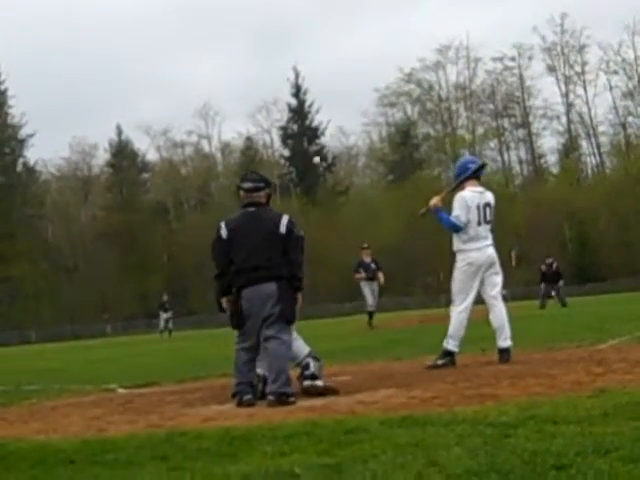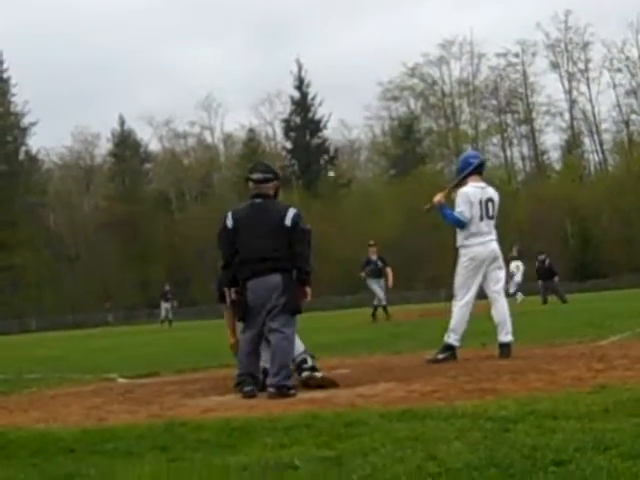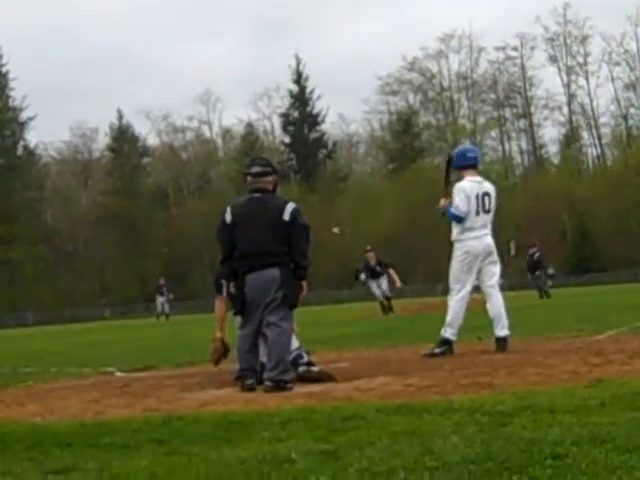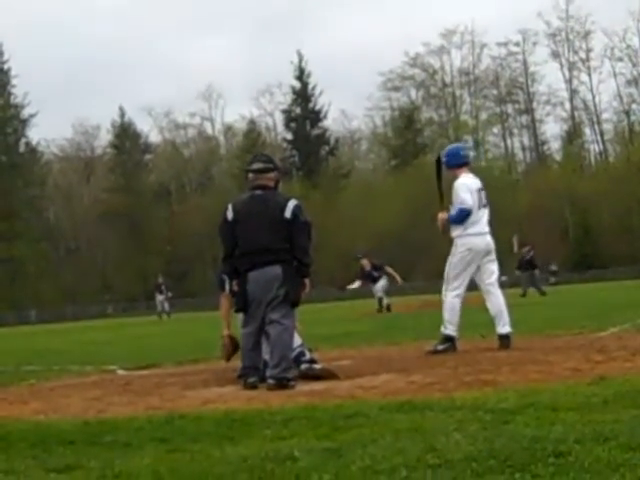
dt=0.3s
person 1, frame 1
left shoulder: (227, 226)
right shoulder: (282, 221)
left elbow: (221, 263)
right elbow: (294, 258)
left wrist: (224, 293)
right wrist: (296, 287)
left hip: (245, 291)
right hip: (275, 288)
left knee: (245, 343)
right knee: (277, 339)
left ankle: (244, 392)
right ankle: (278, 391)
person 1, frame 2
left shoulder: (234, 216)
right shoulder: (288, 214)
left elbow: (227, 254)
right elbow: (301, 251)
left wrist: (231, 284)
right wrist: (304, 281)
left hip: (250, 282)
right hip: (280, 281)
left knee: (249, 333)
right knee: (281, 331)
left ankle: (247, 383)
right ankle: (279, 383)
person 1, frame 3
left shoulder: (233, 211)
right shoulder: (287, 208)
left elbow: (226, 248)
right elbow: (299, 246)
left wrist: (231, 278)
right wrist: (301, 276)
left hip: (247, 277)
right hip: (278, 274)
left knee: (248, 327)
right knee: (278, 325)
left ankle: (247, 376)
right ankle: (276, 377)
person 1, frame 4
left shoulder: (234, 208)
right shoulder: (288, 205)
left elbow: (228, 246)
right elbow: (301, 243)
left wrist: (233, 275)
right wrist: (304, 273)
left hip: (249, 274)
right hip: (280, 272)
left knee: (250, 325)
right knee: (280, 322)
left ankle: (250, 375)
right ankle: (279, 375)
person 2, frame 1
left shoulder: (463, 196)
right shoulder: (489, 196)
left elbow: (455, 226)
left wrist: (437, 209)
left hip: (469, 256)
right hip: (488, 253)
left knee: (460, 305)
right knee: (495, 300)
left ankle: (449, 352)
right ankle: (504, 348)
person 2, frame 2
left shoulder: (465, 192)
right shoulder: (493, 192)
left elbow: (460, 222)
left wrist: (441, 206)
left hip: (472, 251)
right hip: (492, 248)
left knee: (463, 299)
right knee: (497, 295)
left ankle: (450, 346)
right ankle: (505, 343)
person 2, frame 3
left shoulder: (462, 186)
right shoulder: (489, 187)
left elbow: (459, 217)
right elbow: (485, 214)
left wrist: (446, 208)
left hip: (467, 245)
right hip: (487, 242)
left knee: (458, 293)
right knee: (492, 289)
left ankle: (447, 340)
right ankle: (502, 337)
person 2, frame 4
left shoulder: (462, 183)
right shoulder: (477, 182)
left elbow: (465, 212)
left wrist: (447, 218)
right wrist: (451, 218)
left hip: (467, 242)
right hip: (485, 239)
left knee: (452, 290)
right knee: (491, 287)
left ankle: (449, 338)
right ankle: (504, 334)
